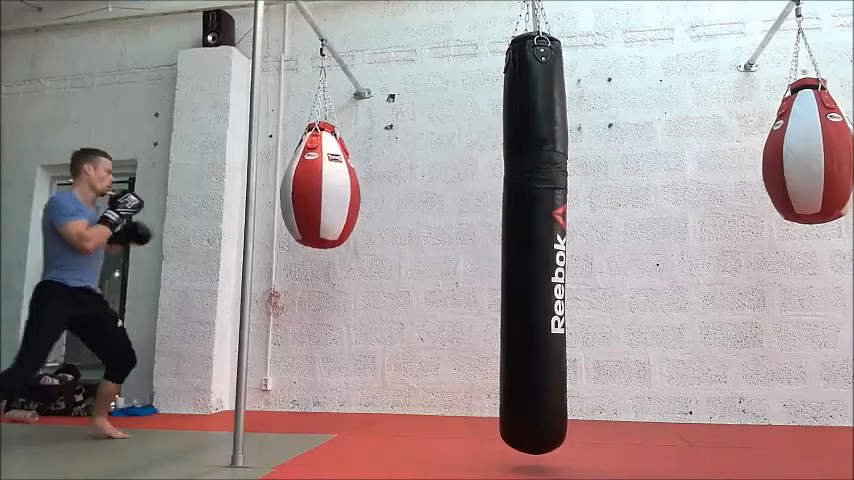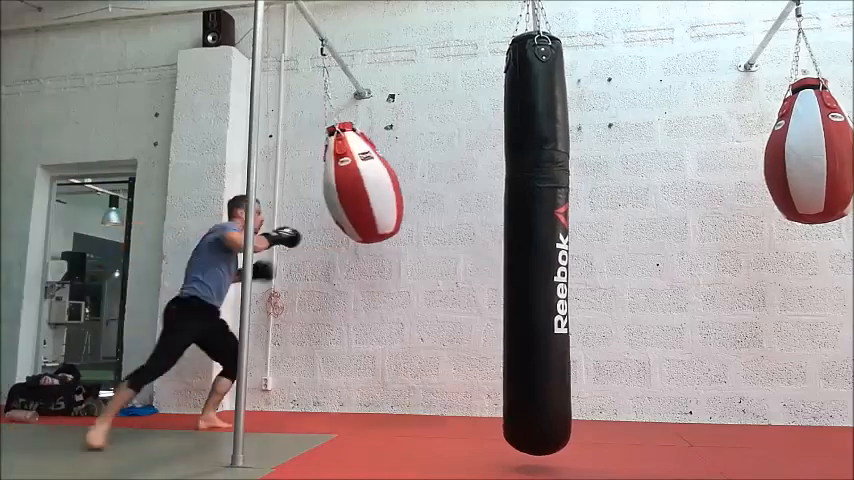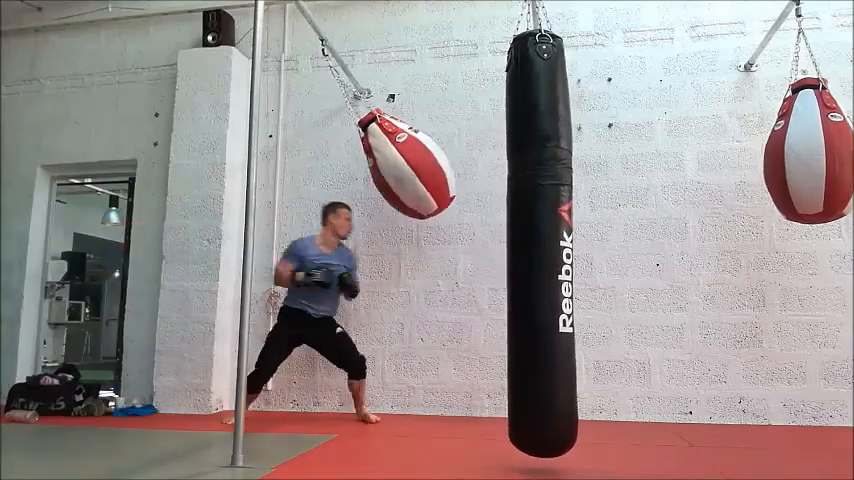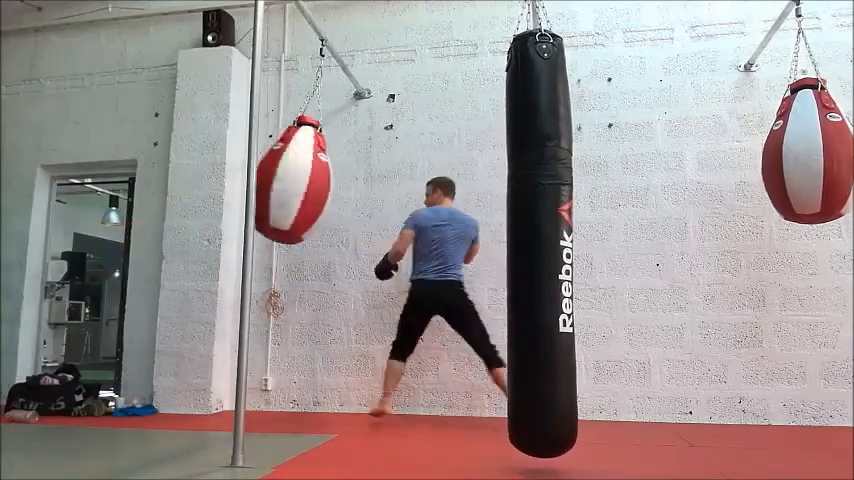
dt=0.5s
person 1, frame 1
left shoulder: (96, 209)
right shoulder: (61, 202)
right elbow: (86, 242)
left wrist: (124, 236)
right wrist: (116, 215)
left hip: (89, 298)
right hip: (55, 297)
left knee: (124, 357)
right knee: (26, 367)
left ankle: (100, 421)
person 1, frame 2
left shoulder: (225, 242)
right shoulder: (228, 230)
right elbow: (246, 244)
left wrist: (248, 273)
right wrist: (275, 236)
left hip: (207, 314)
right hip: (189, 310)
left knee: (236, 360)
right knee: (154, 368)
left ankle: (208, 416)
right ankle: (103, 423)
person 1, frame 3
left shoulder: (347, 257)
right shoulder: (302, 246)
left elbow: (350, 294)
right elbow: (280, 277)
left wrist: (351, 286)
right wrist: (307, 277)
left hip: (323, 323)
right hip: (291, 318)
left knee: (356, 362)
right knee: (262, 370)
left ankle: (361, 409)
person 1, frame 4
left shoulder: (419, 216)
right shoulder: (471, 223)
left elbow: (398, 249)
left wrist: (387, 264)
left hip: (422, 292)
right hip: (453, 292)
left knee: (401, 347)
right knee: (484, 347)
left ankle: (385, 402)
